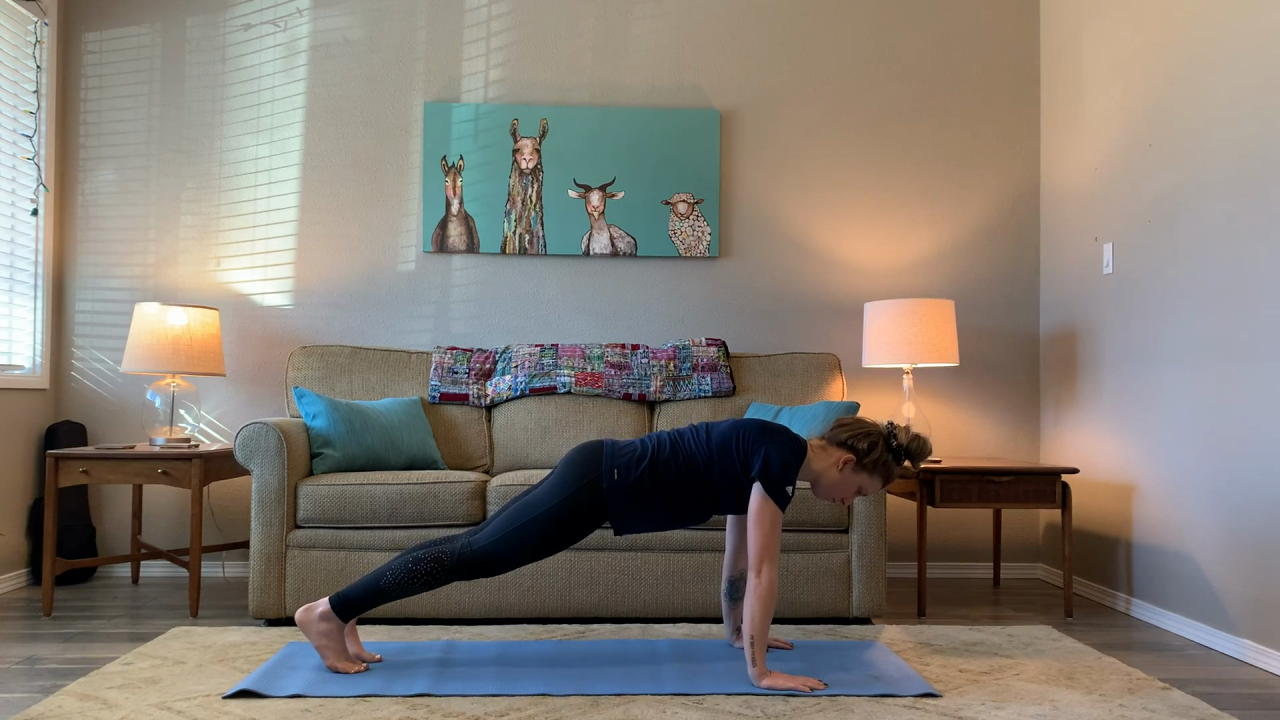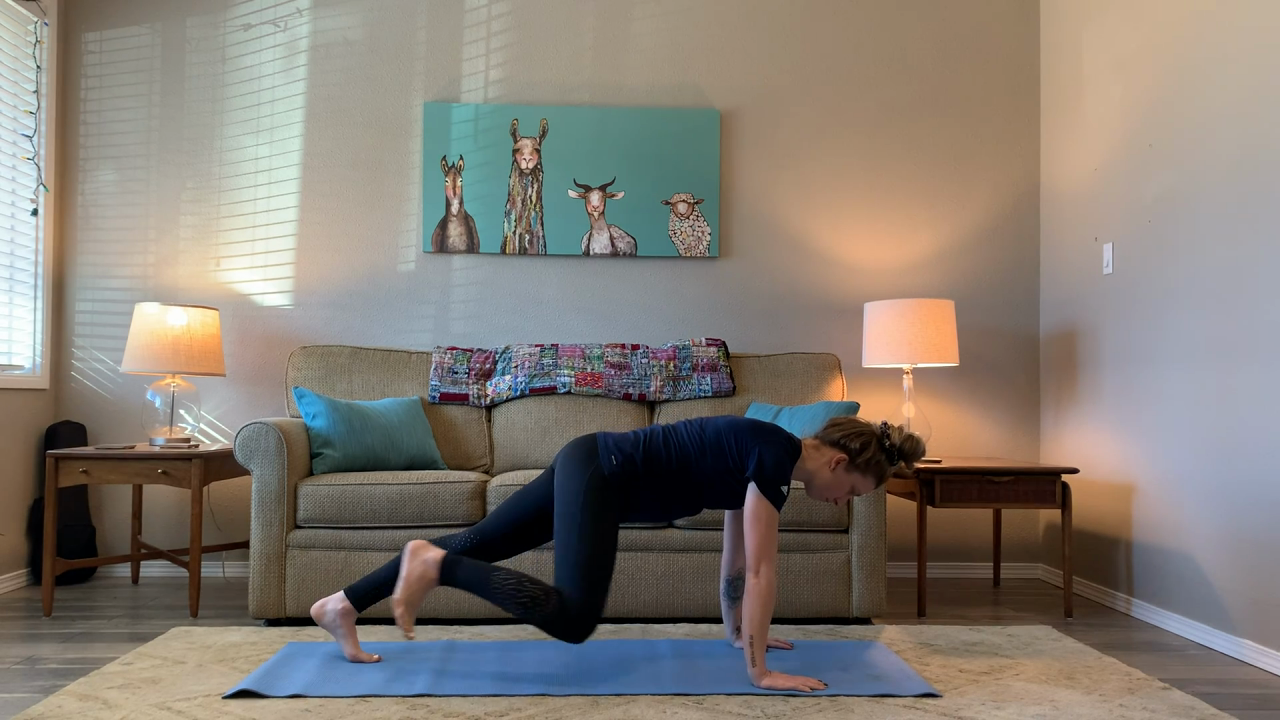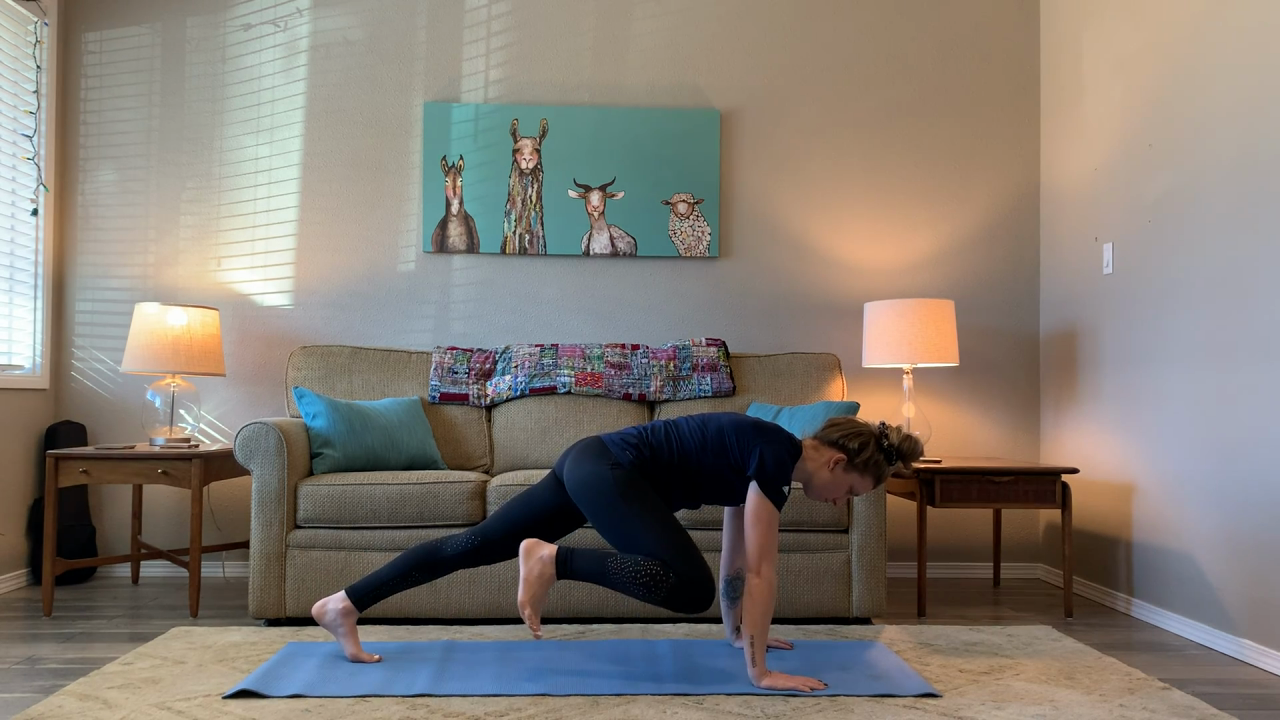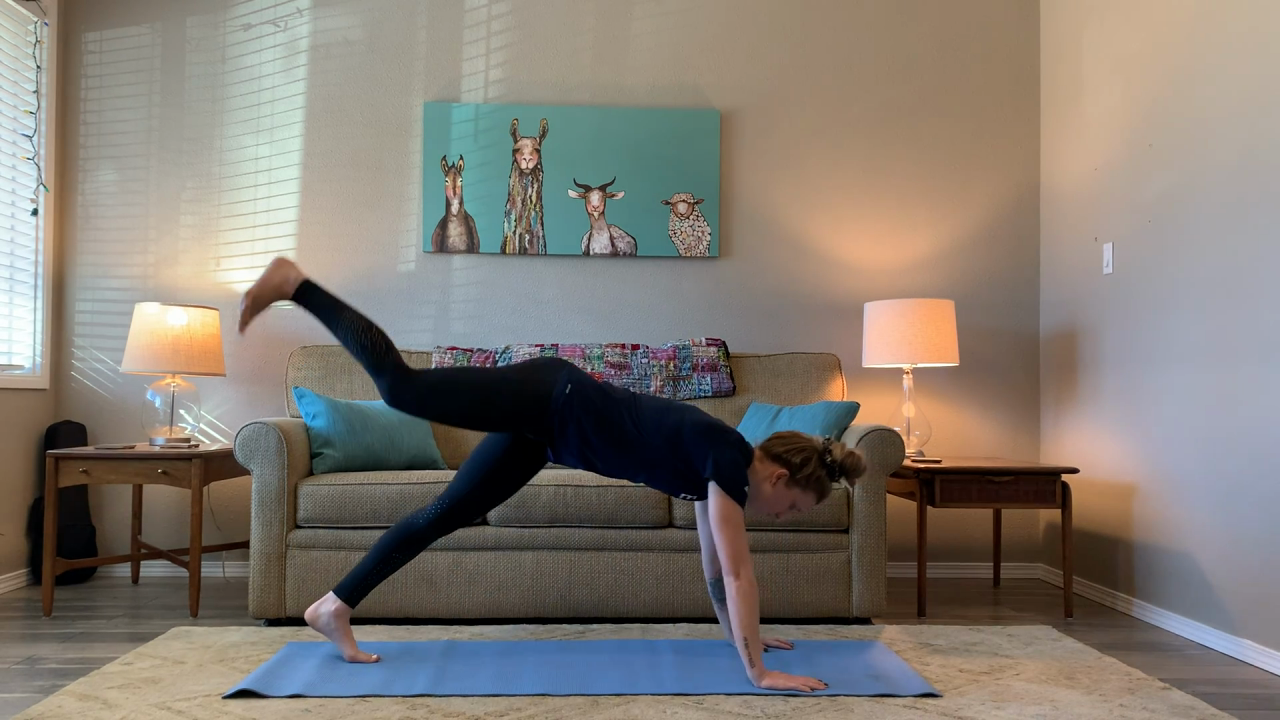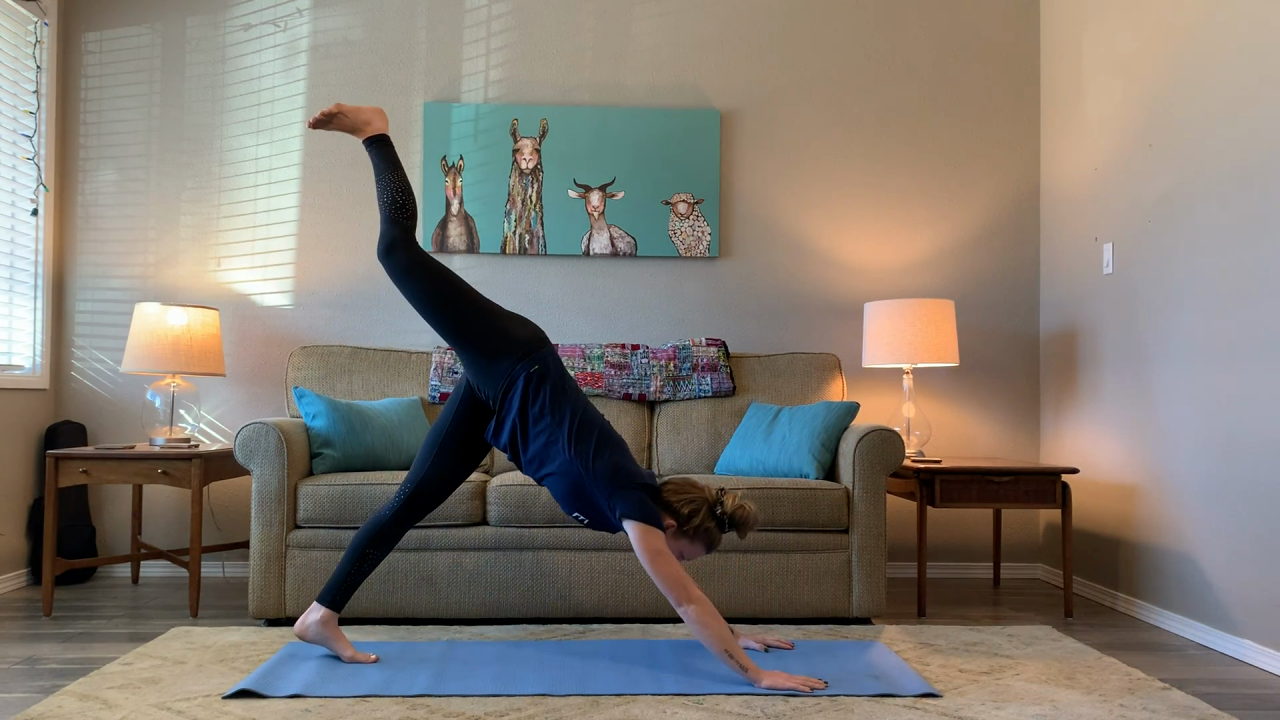
dt=1s
person 1, frame 1
left shoulder: (767, 457)
right shoulder: (781, 454)
left elbow: (738, 558)
right elbow: (761, 570)
left wrist: (737, 630)
right wrist: (760, 670)
left hip: (598, 474)
right hip: (597, 485)
left knee: (472, 543)
right knee: (473, 557)
left ankle: (343, 609)
right ankle: (328, 612)
person 1, frame 2
left shoulder: (761, 458)
right shoulder: (776, 455)
left elbow: (735, 558)
right elbow: (759, 570)
left wrist: (737, 631)
right wrist: (759, 670)
left hip: (588, 466)
right hip: (598, 472)
left knee: (474, 542)
right knee: (573, 619)
left ankle: (343, 605)
right ankle: (432, 566)
person 1, frame 3
left shoulder: (760, 458)
right shoulder: (778, 455)
left elbow: (737, 558)
right elbow: (759, 569)
left wrist: (738, 631)
right wrist: (760, 670)
left hip: (590, 467)
right hip: (605, 469)
left knee: (472, 545)
right knee: (691, 588)
left ankle: (342, 605)
right ankle: (552, 559)
person 1, frame 4
left shoulder: (720, 464)
right shoulder: (728, 460)
left elbow: (717, 564)
right elbow: (738, 571)
left wrist: (739, 633)
right wrist: (758, 671)
left hip: (548, 415)
right hip: (548, 402)
left knee: (444, 514)
right knee: (403, 388)
left ankle: (336, 607)
right ankle: (295, 283)
person 1, frame 5
left shoulder: (639, 501)
right shoulder: (631, 503)
left elbow: (686, 593)
right elbow: (686, 601)
left wrist: (737, 638)
right wrist: (754, 674)
left hip: (501, 386)
right hip: (508, 367)
left knee: (412, 502)
right knee: (398, 246)
left ankle: (321, 616)
right ankle: (374, 133)
